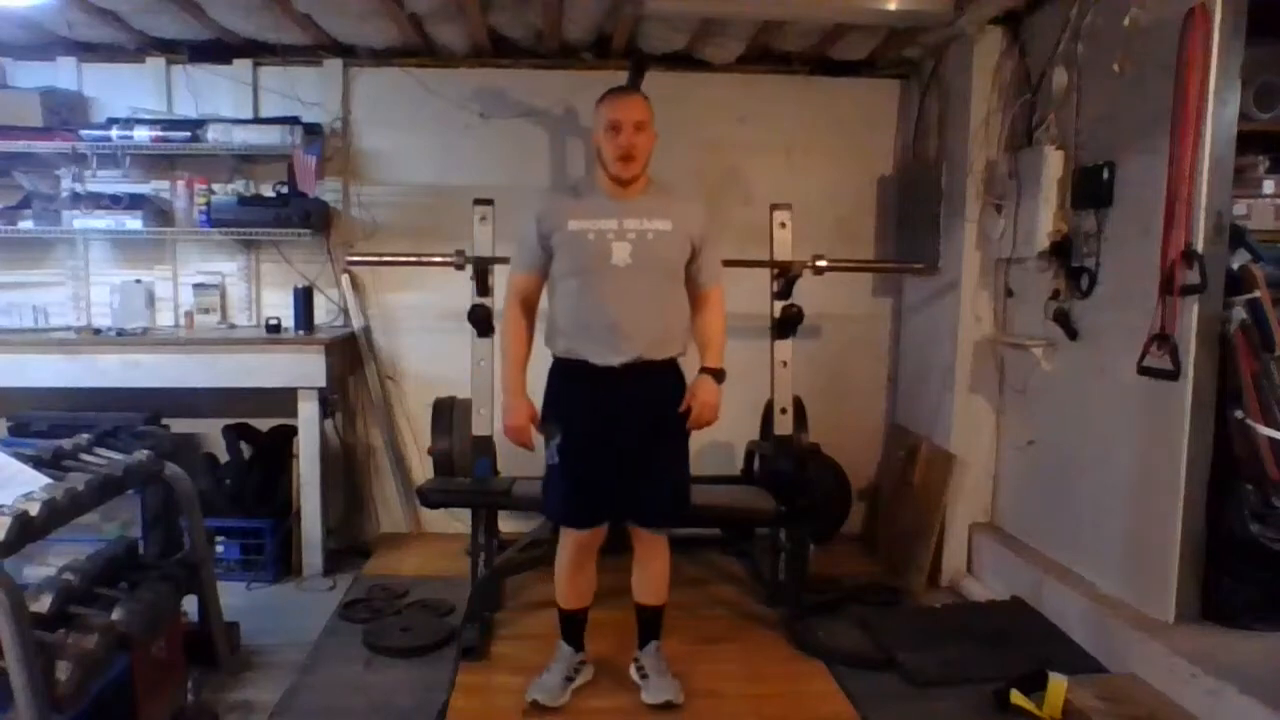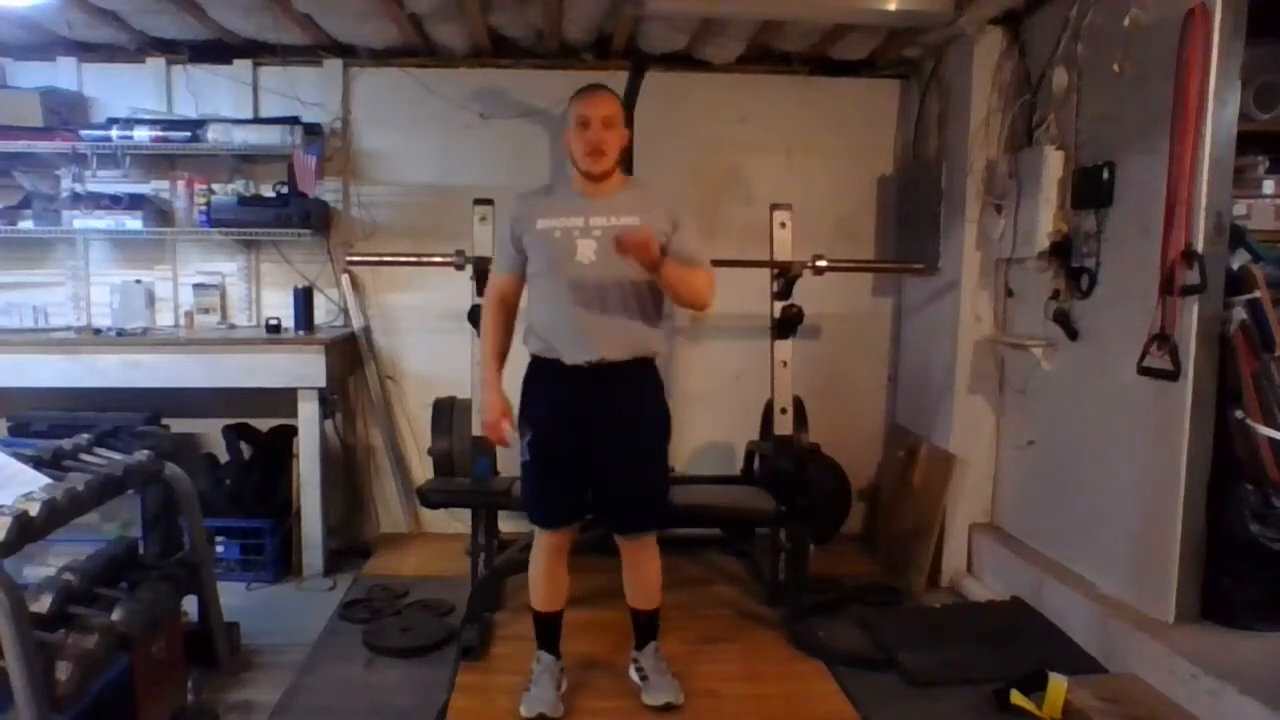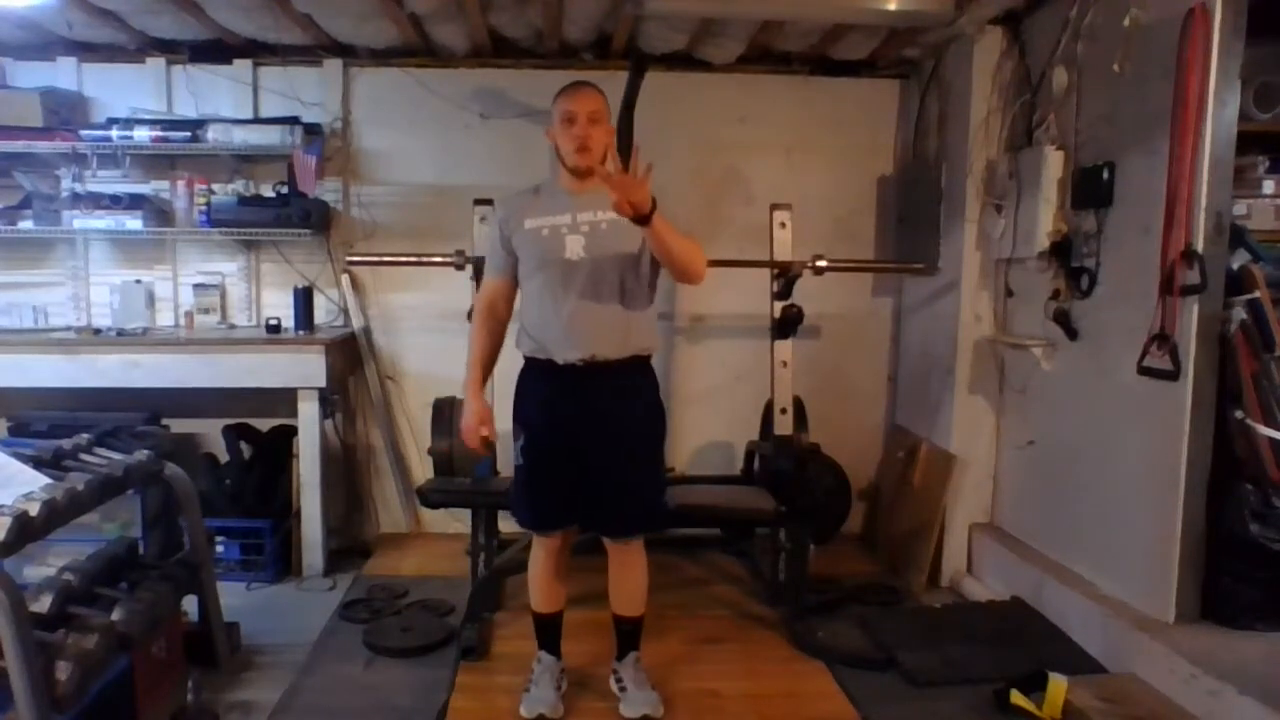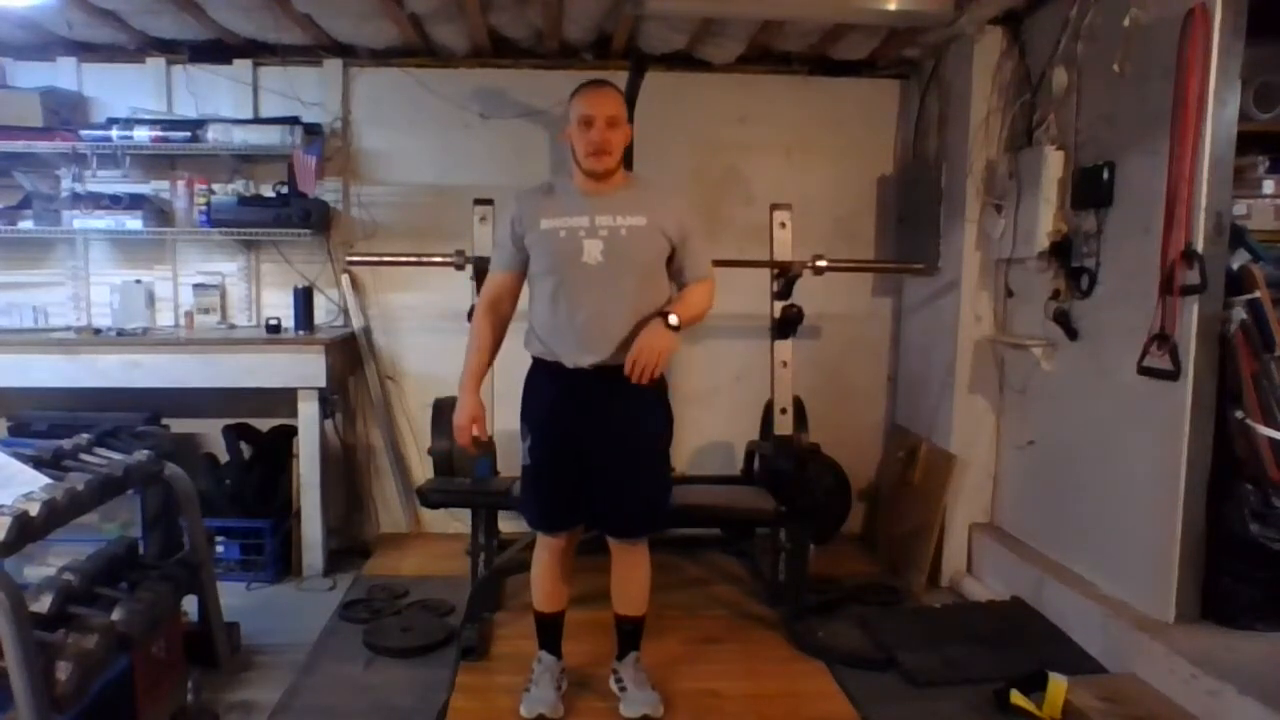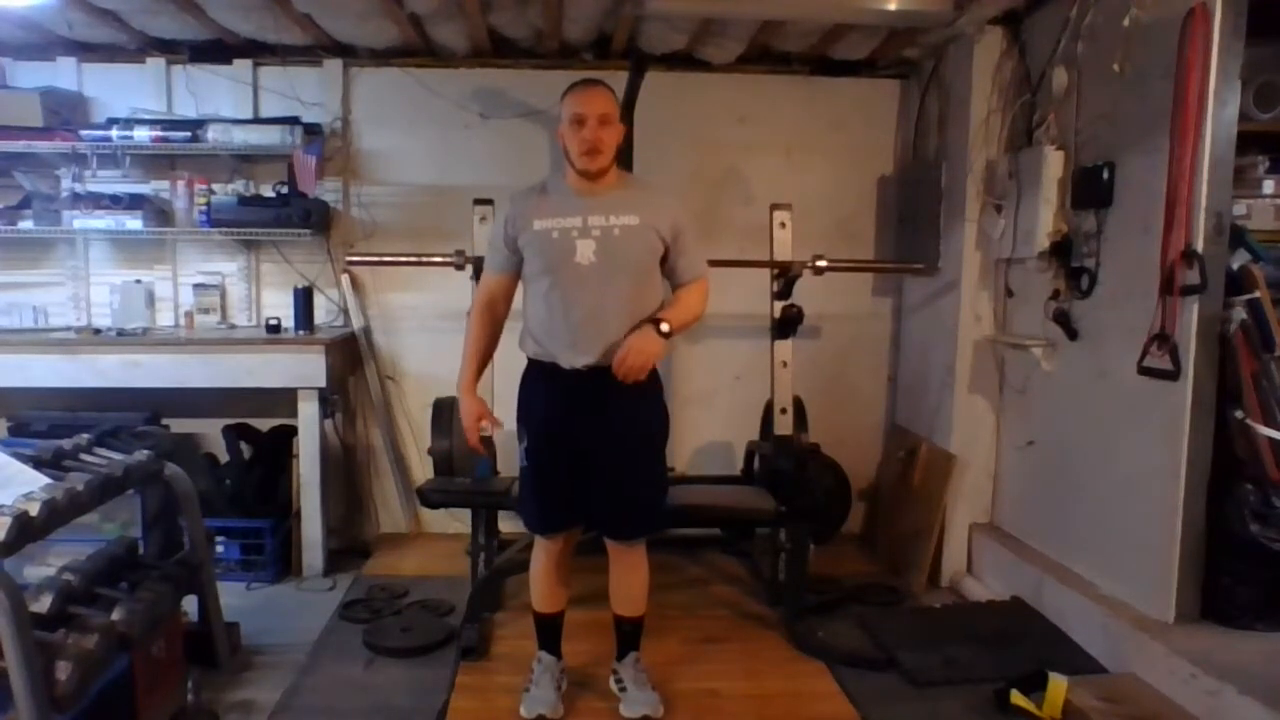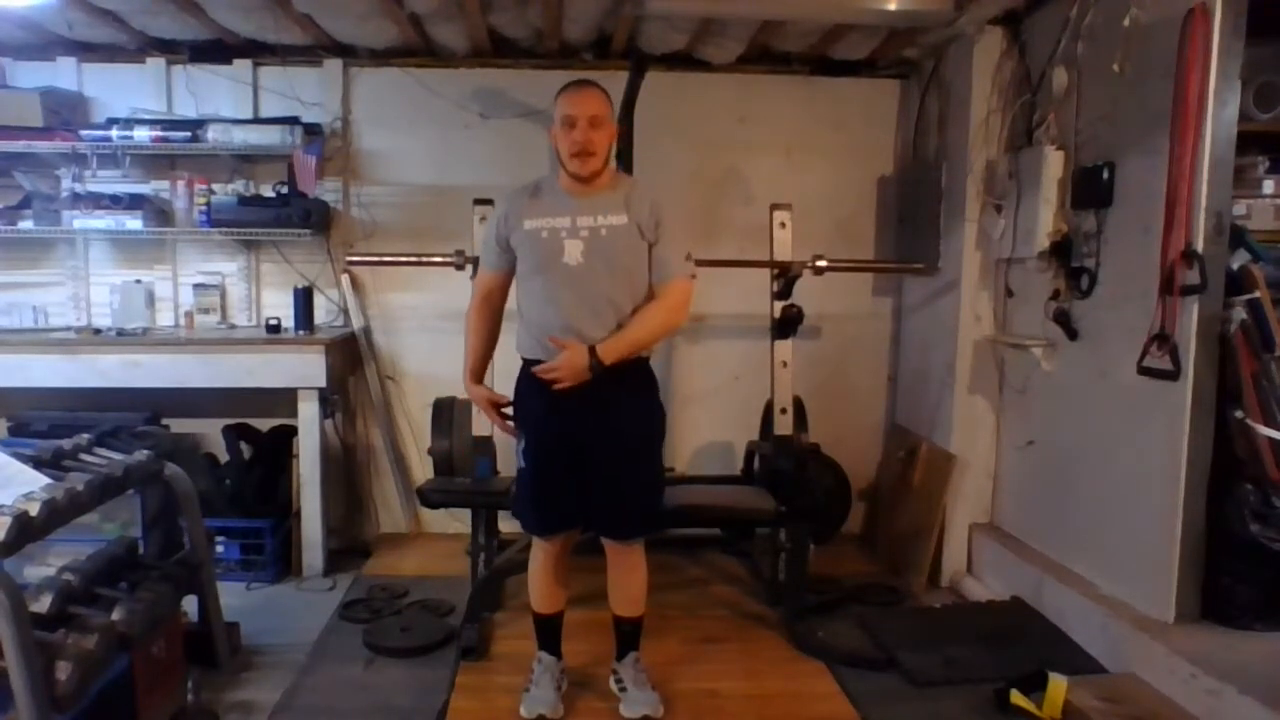
dt=0.7s
person 1, frame 1
left shoulder: (682, 216)
right shoulder: (557, 212)
left elbow: (707, 300)
right elbow: (519, 302)
left wrist: (711, 373)
right wrist: (514, 391)
left hip: (657, 388)
right hip: (578, 386)
left knee: (650, 531)
right knee: (579, 534)
left ankle: (649, 652)
right ankle: (571, 653)
person 1, frame 2
left shoulder: (656, 210)
right shoulder: (531, 211)
left elbow: (702, 296)
right elbow: (499, 302)
left wrist: (657, 261)
right wrist: (491, 385)
left hip: (630, 385)
right hip: (553, 385)
left knee: (637, 534)
right knee: (552, 533)
left ankle: (646, 654)
right ankle: (548, 663)
person 1, frame 3
left shoulder: (643, 206)
right shoulder: (519, 211)
left elbow: (694, 271)
right elbow: (492, 307)
left wrist: (644, 214)
right wrist: (475, 392)
left hip: (625, 385)
right hip: (546, 386)
left knee: (625, 536)
right knee: (549, 535)
left ankle: (628, 664)
right ankle: (548, 663)
person 1, frame 4
left shoulder: (660, 209)
right shoulder: (532, 209)
left elbow: (703, 285)
right elbow: (494, 302)
left wrist: (667, 321)
right wrist: (469, 388)
left hip: (634, 392)
right hip: (554, 389)
left knee: (630, 536)
right knee: (553, 535)
left ankle: (628, 663)
right ankle: (549, 663)
person 1, frame 5
left shoulder: (654, 208)
right shoulder: (526, 209)
left elbow: (696, 287)
right elbow: (490, 302)
left wrist: (657, 328)
right wrist: (467, 386)
left hip: (629, 392)
right hip: (550, 389)
left knee: (628, 538)
right knee: (551, 536)
left ankle: (628, 663)
right ankle: (548, 663)
person 1, frame 6
left shoulder: (645, 206)
right shoulder: (518, 209)
left elbow: (675, 300)
right elbow: (487, 295)
left wrist: (595, 357)
right wrist: (474, 377)
left hip: (624, 389)
right hip: (543, 390)
left knee: (625, 538)
right knee: (549, 536)
left ankle: (628, 664)
right ankle: (548, 663)
